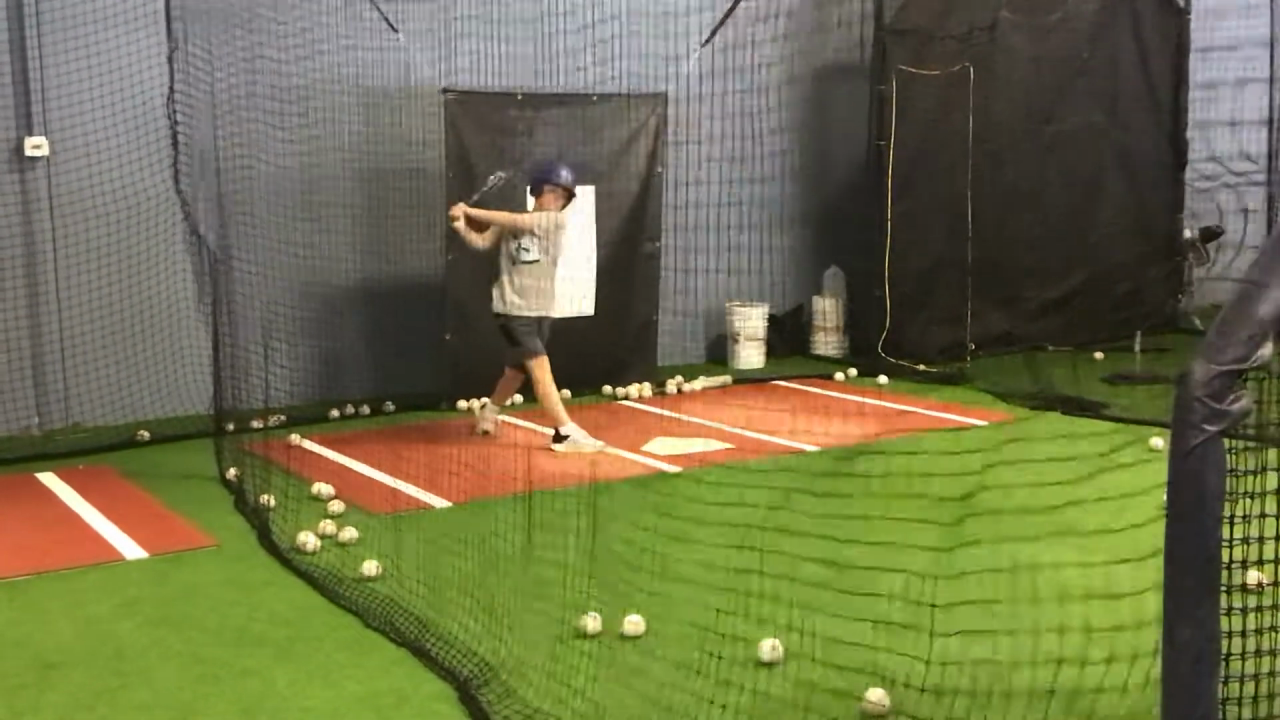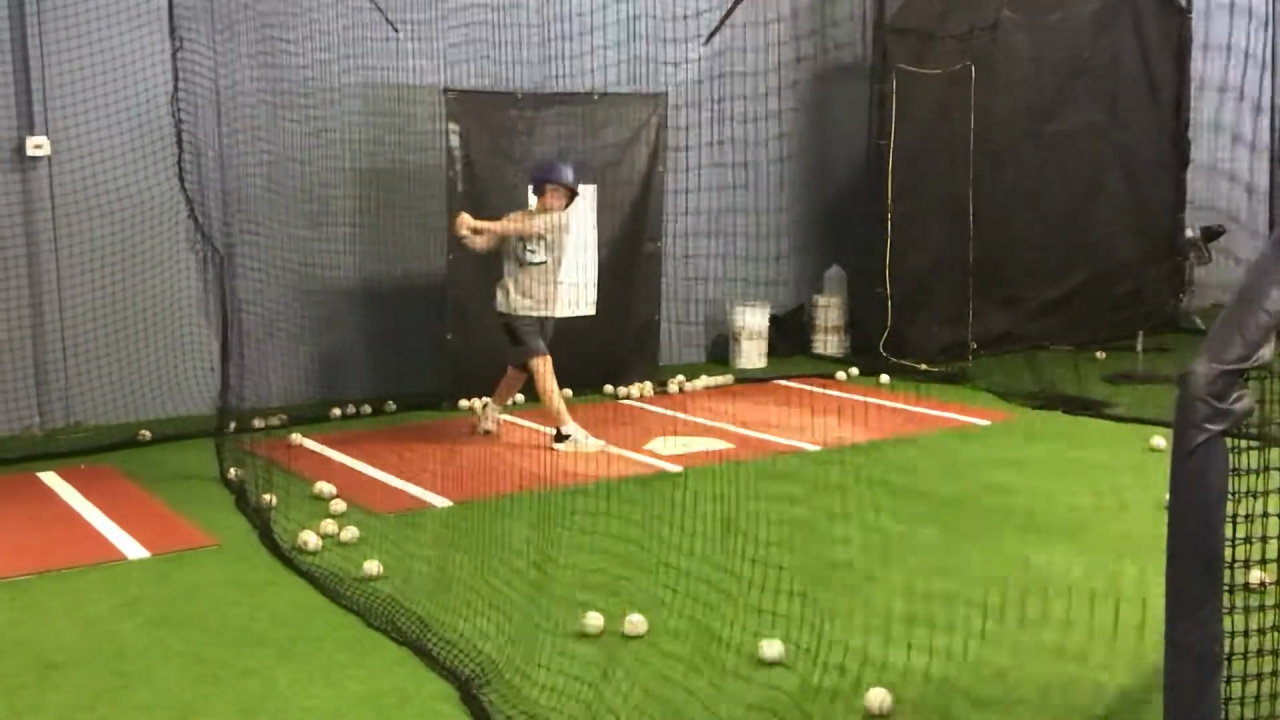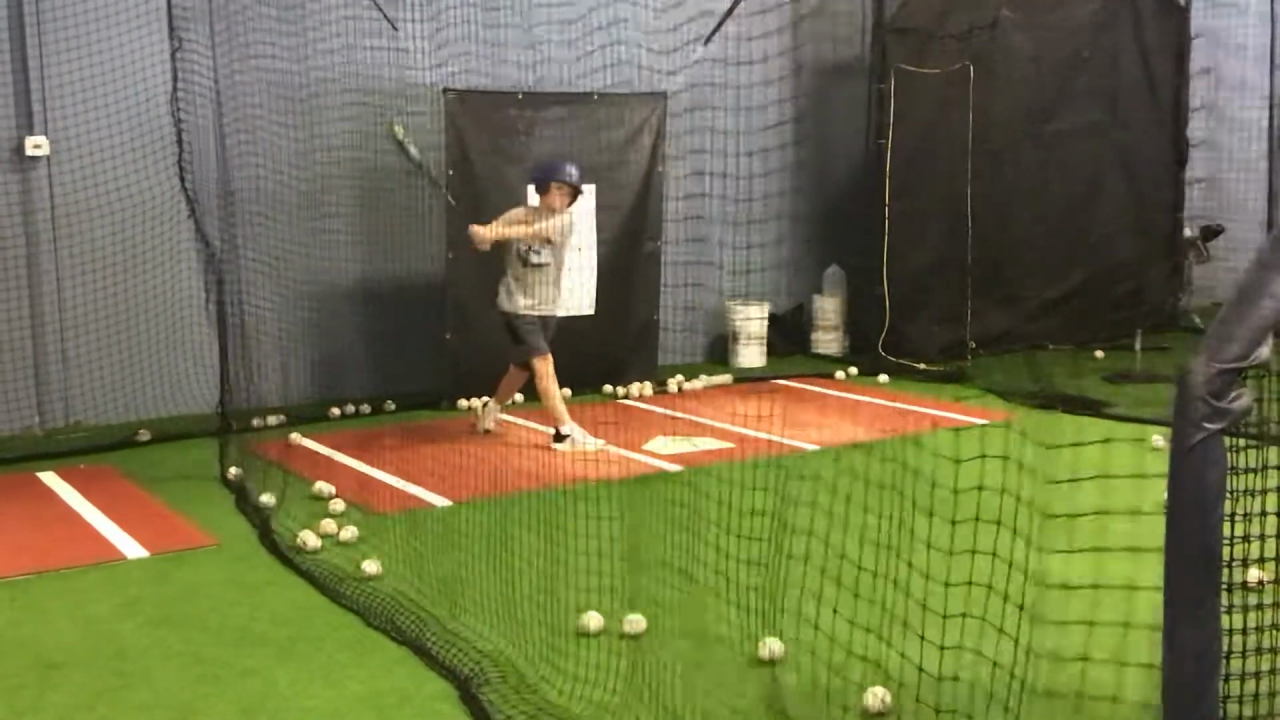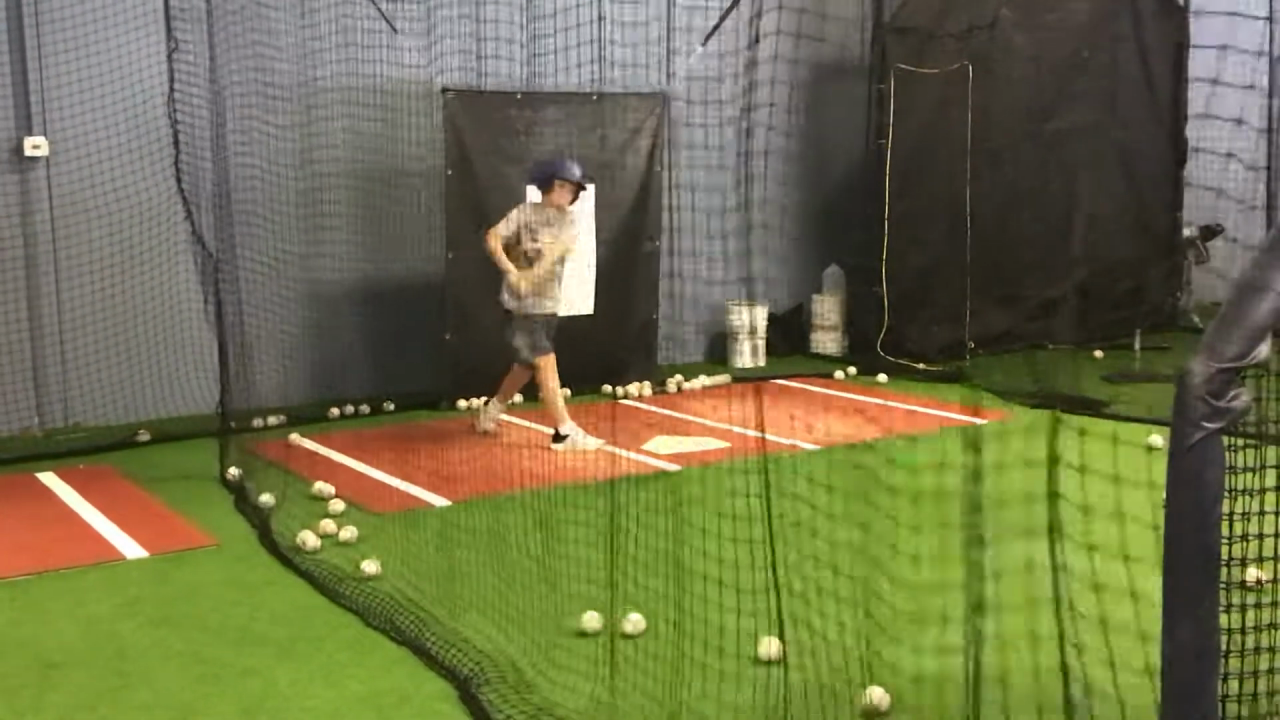
dt=0.2s
person 1, frame 1
left shoulder: (556, 221)
right shoulder: (508, 223)
left elbow: (515, 221)
right elbow: (481, 242)
left wrist: (471, 210)
right wrist: (461, 225)
left hip: (540, 309)
right hip: (511, 307)
left knee: (518, 369)
right knee: (539, 364)
left ankle: (488, 412)
right ankle: (565, 431)
person 1, frame 2
left shoulder: (561, 221)
right shoulder: (515, 217)
left elbow: (523, 228)
right elbow: (482, 244)
left wrist: (476, 223)
right wrist: (465, 233)
left hip: (544, 310)
right hip: (515, 307)
left knee: (520, 369)
right knee: (542, 364)
left ankle: (489, 412)
right ankle: (566, 431)
person 1, frame 3
left shoulder: (564, 222)
right shoulder: (518, 214)
left elbow: (533, 232)
right elbow: (485, 239)
left wrist: (493, 232)
right wrist: (479, 235)
left hip: (546, 307)
right hip: (517, 305)
left knee: (523, 366)
right knee: (543, 362)
left ankle: (490, 411)
right ankle: (566, 431)
person 1, frame 4
left shoulder: (569, 223)
right shoulder: (523, 212)
left elbow: (556, 251)
right elbow: (493, 240)
left wrist: (534, 275)
right wrist: (510, 271)
left hip: (548, 305)
right hip: (520, 303)
left knee: (526, 365)
right knee: (545, 361)
left ankle: (490, 411)
right ankle: (565, 431)
